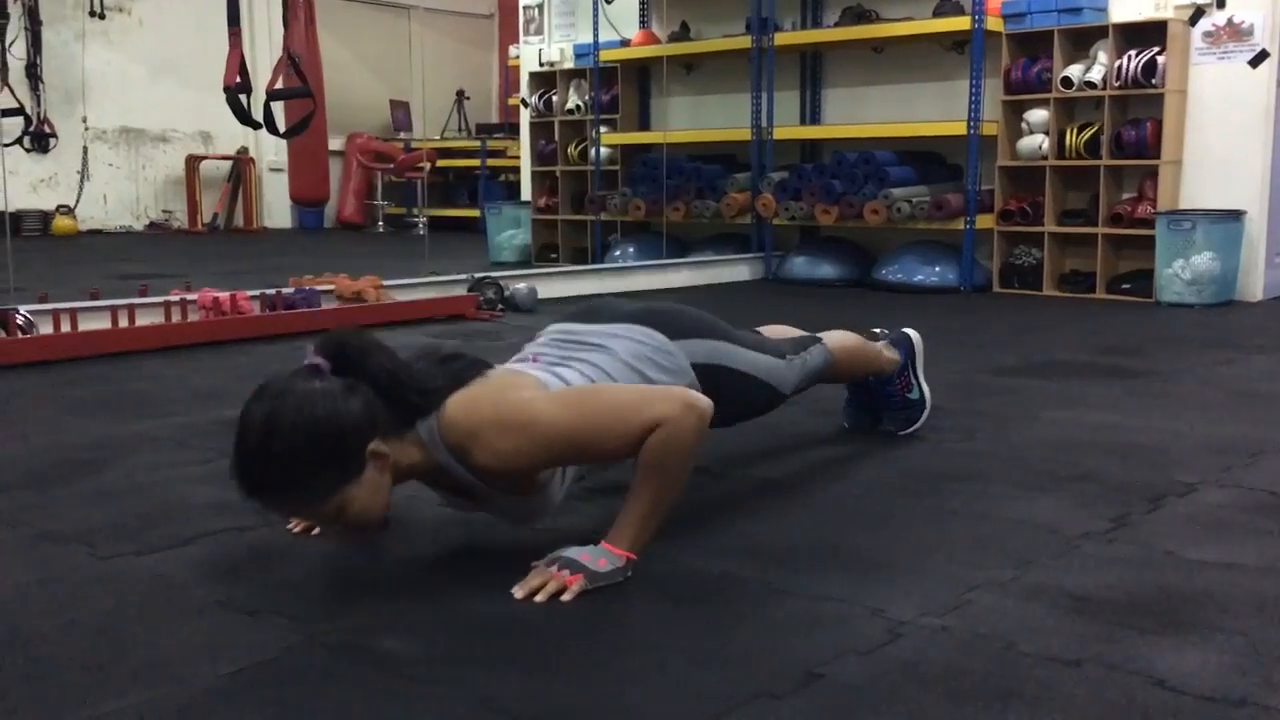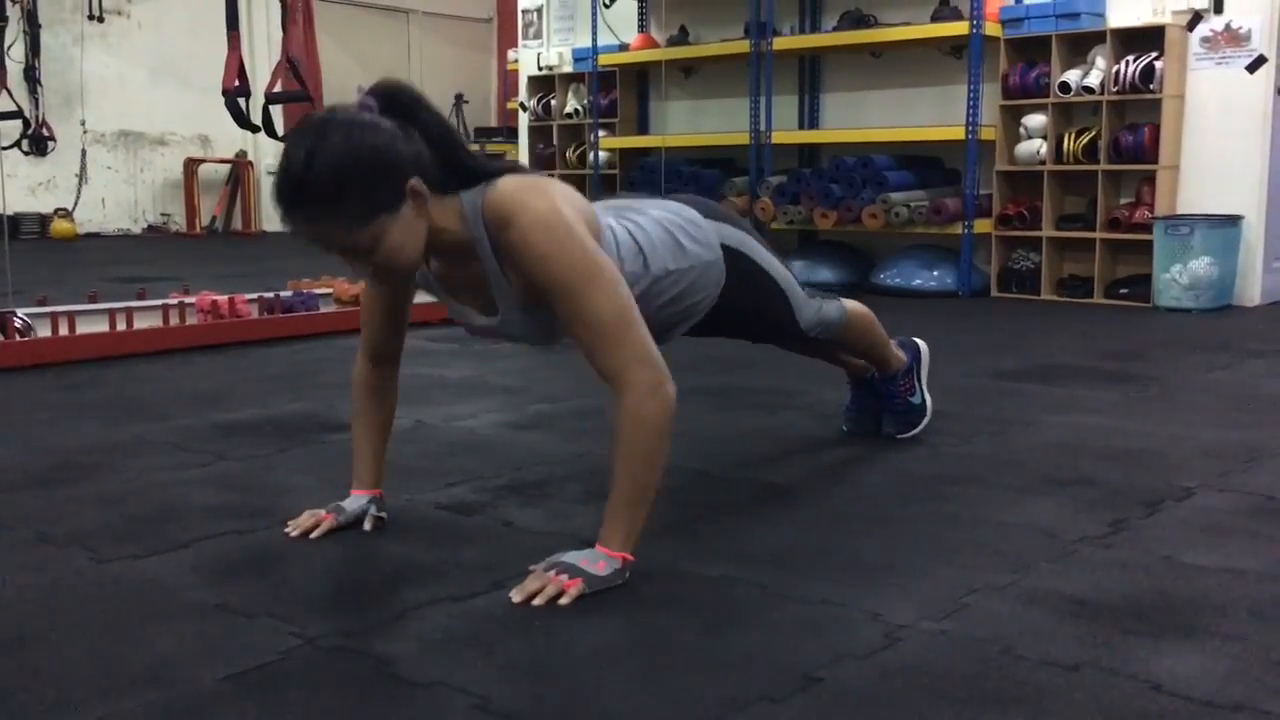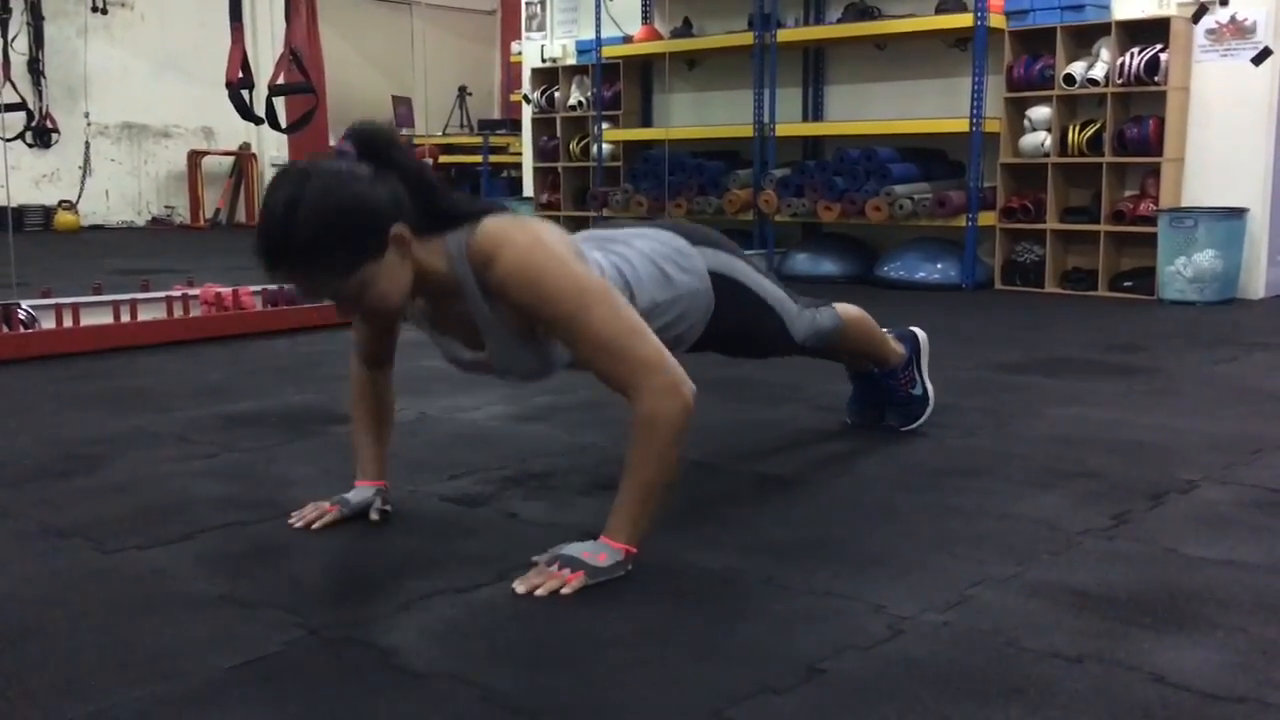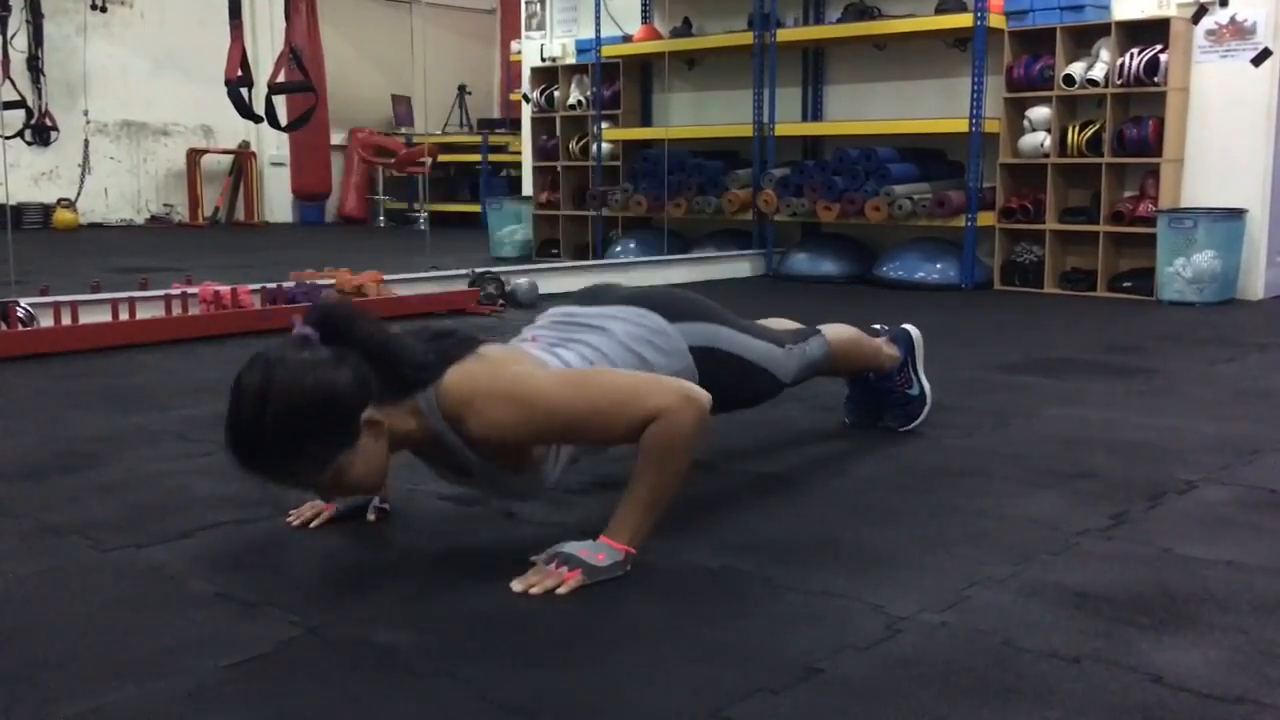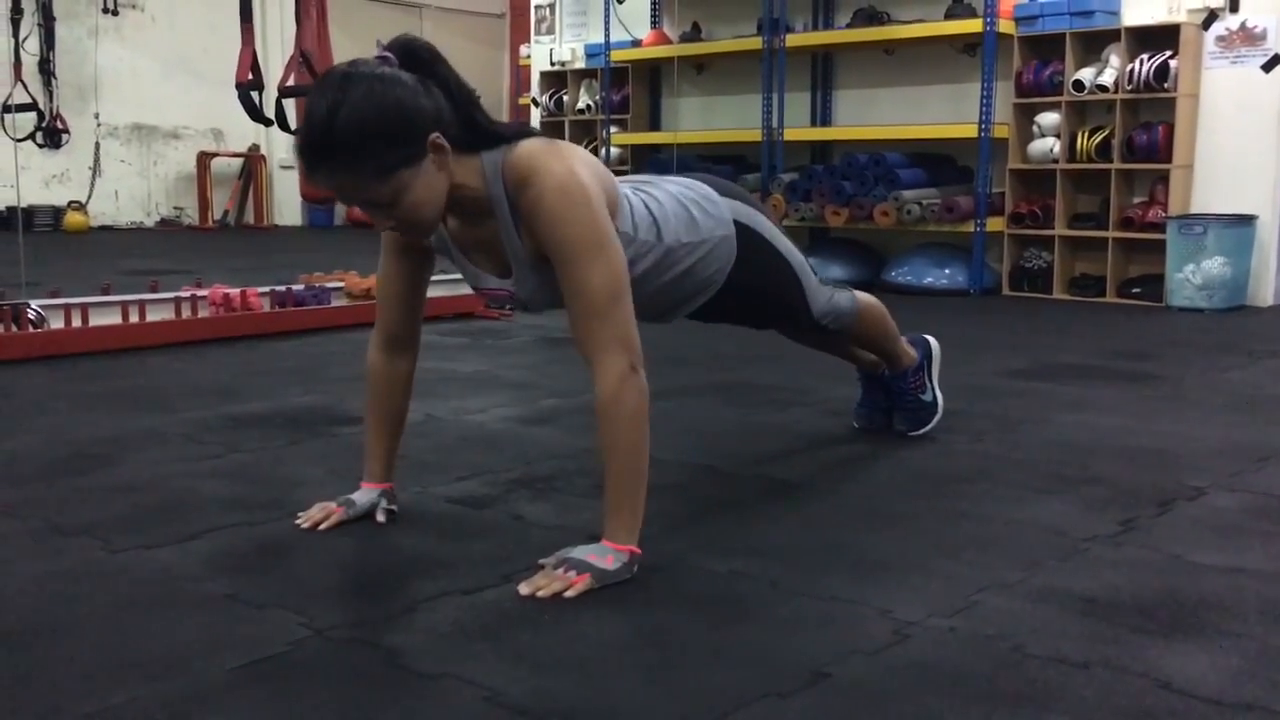
dt=1s
person 1, frame 1
left shoulder: (486, 434)
right shoulder: (378, 406)
left elbow: (689, 410)
left wrist: (616, 551)
right wrist: (352, 501)
left hip: (671, 361)
right hip: (587, 341)
left knee: (792, 366)
right knee: (763, 348)
left ankle: (891, 355)
right ankle: (874, 359)
person 1, frame 2
left shoulder: (530, 223)
right shoulder: (399, 226)
left elbow: (646, 386)
right elbow: (375, 360)
left wrist: (612, 552)
right wrist: (366, 488)
left hip: (701, 255)
right hip: (630, 240)
left knee: (805, 322)
right knee: (793, 338)
left ankle: (895, 372)
right ankle: (868, 380)
person 1, frame 3
left shoulder: (516, 261)
right shoulder: (386, 254)
left elbow: (668, 391)
right elbow: (371, 366)
left wrist: (615, 544)
right wrist: (368, 481)
left hip: (691, 283)
right hip: (617, 271)
left knee: (808, 332)
right knee: (792, 346)
left ankle: (898, 352)
right ankle: (864, 380)
person 1, frame 4
left shoulder: (483, 407)
right shoulder: (375, 378)
left elbow: (688, 404)
left wrist: (616, 544)
right wrist: (364, 486)
left hip: (669, 346)
right hip: (584, 328)
left knee: (788, 359)
right knee: (768, 346)
left ankle: (890, 352)
right ankle: (881, 345)
person 1, frame 5
left shoulder: (549, 183)
right shoulder: (414, 193)
left elbow: (618, 367)
right elbow: (392, 345)
left wrist: (619, 546)
right wrist: (375, 484)
left hip: (718, 238)
right hip: (659, 268)
left knee: (820, 312)
right knee: (798, 329)
left ankle: (908, 360)
right ankle: (877, 372)
